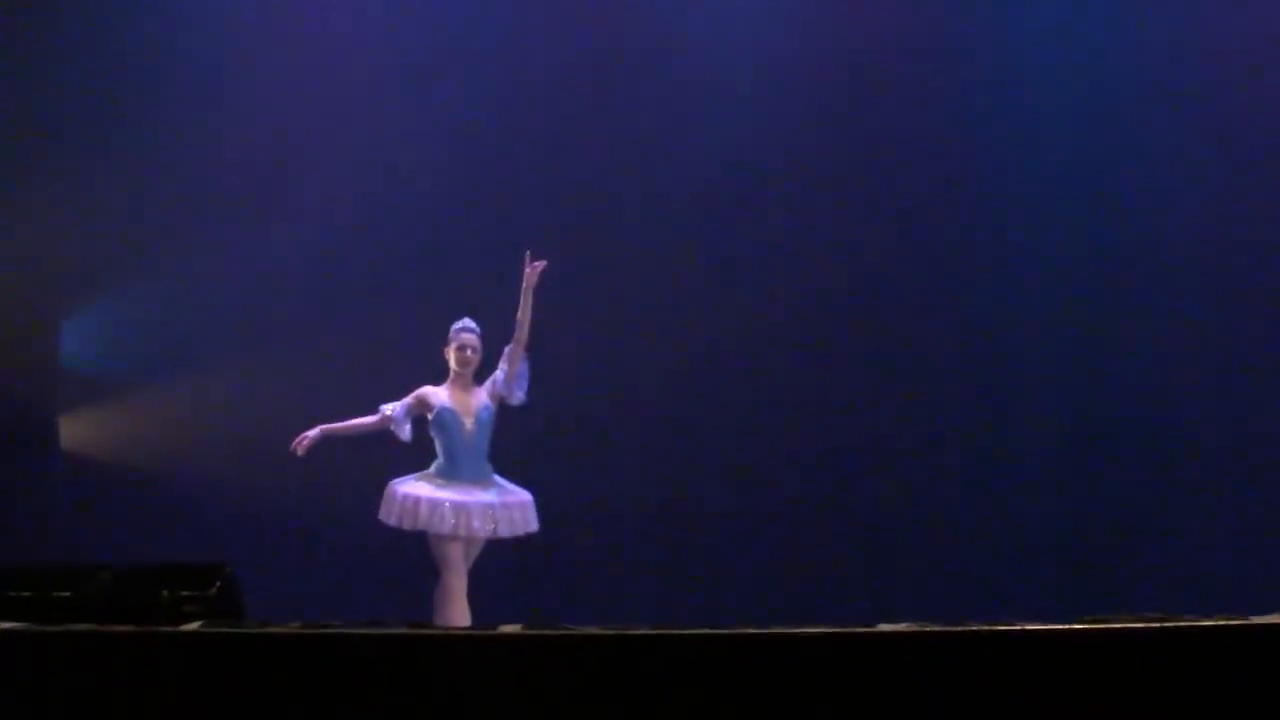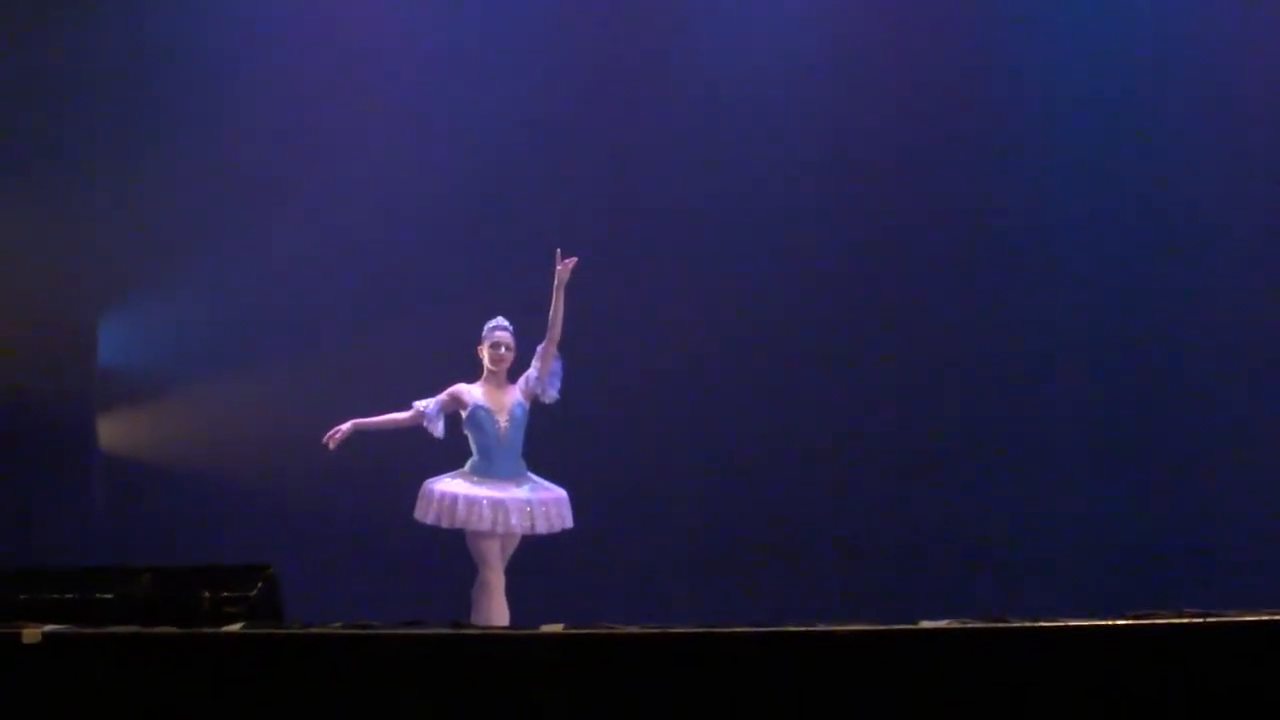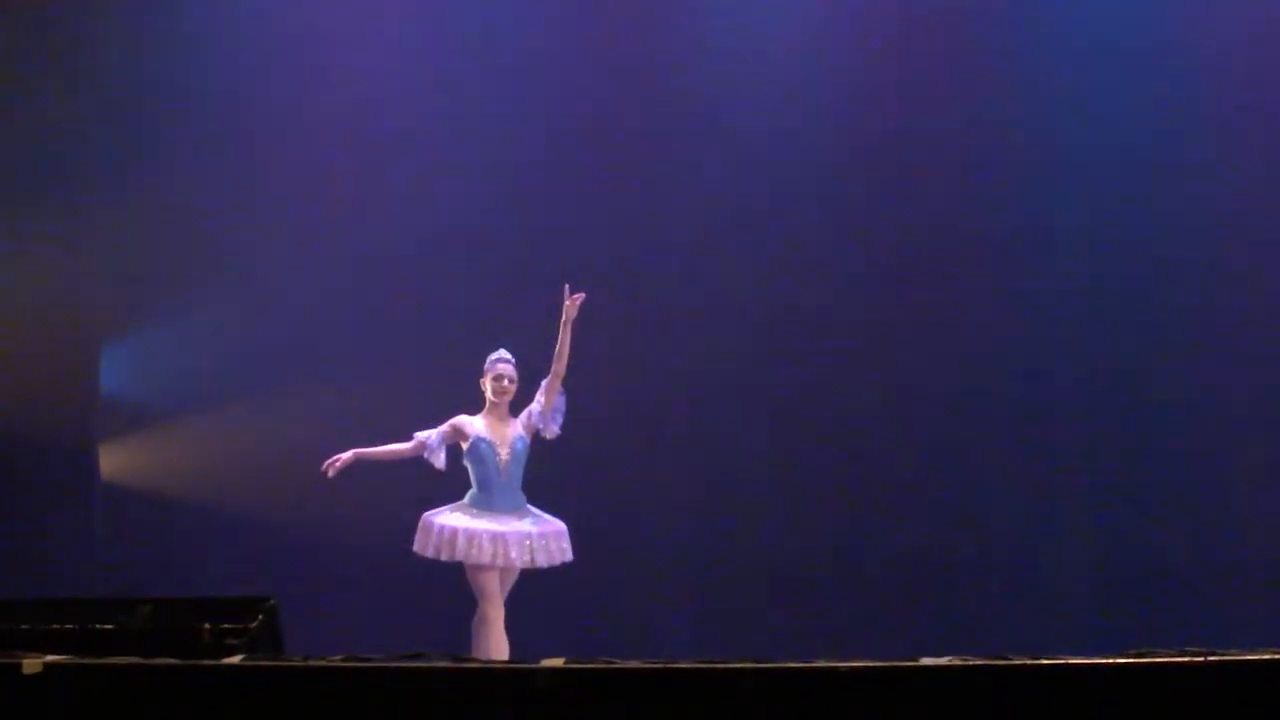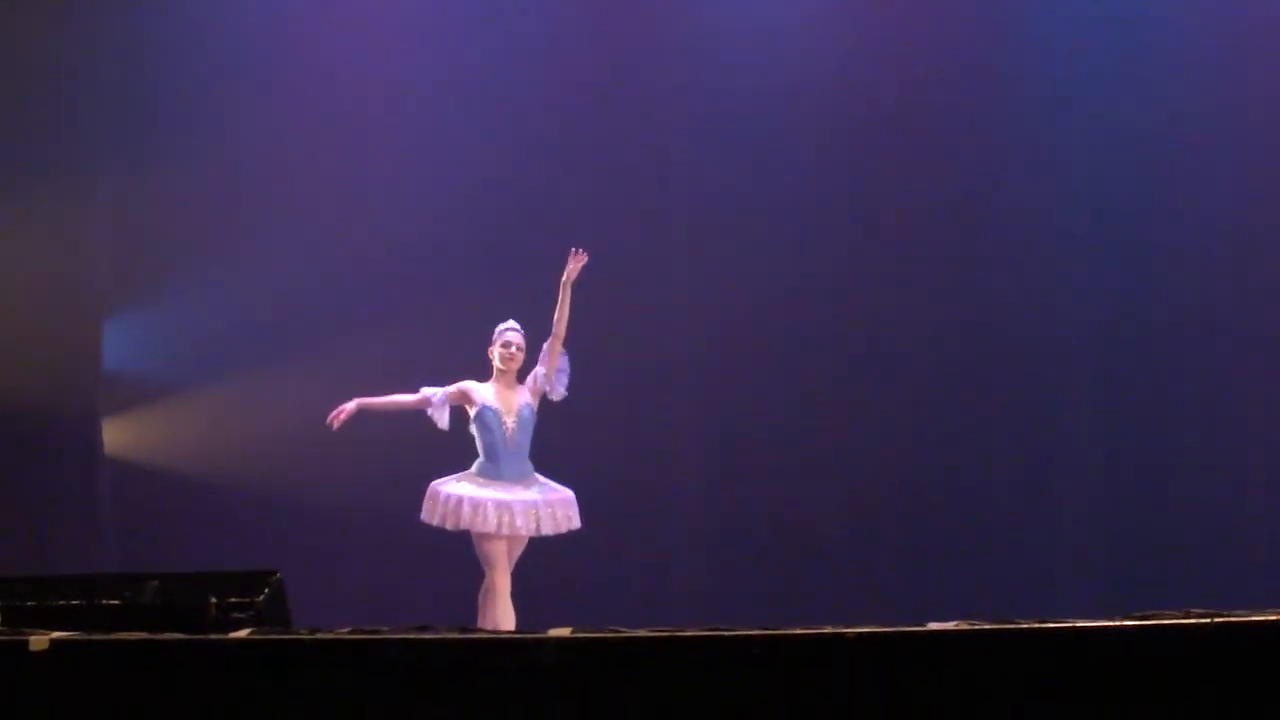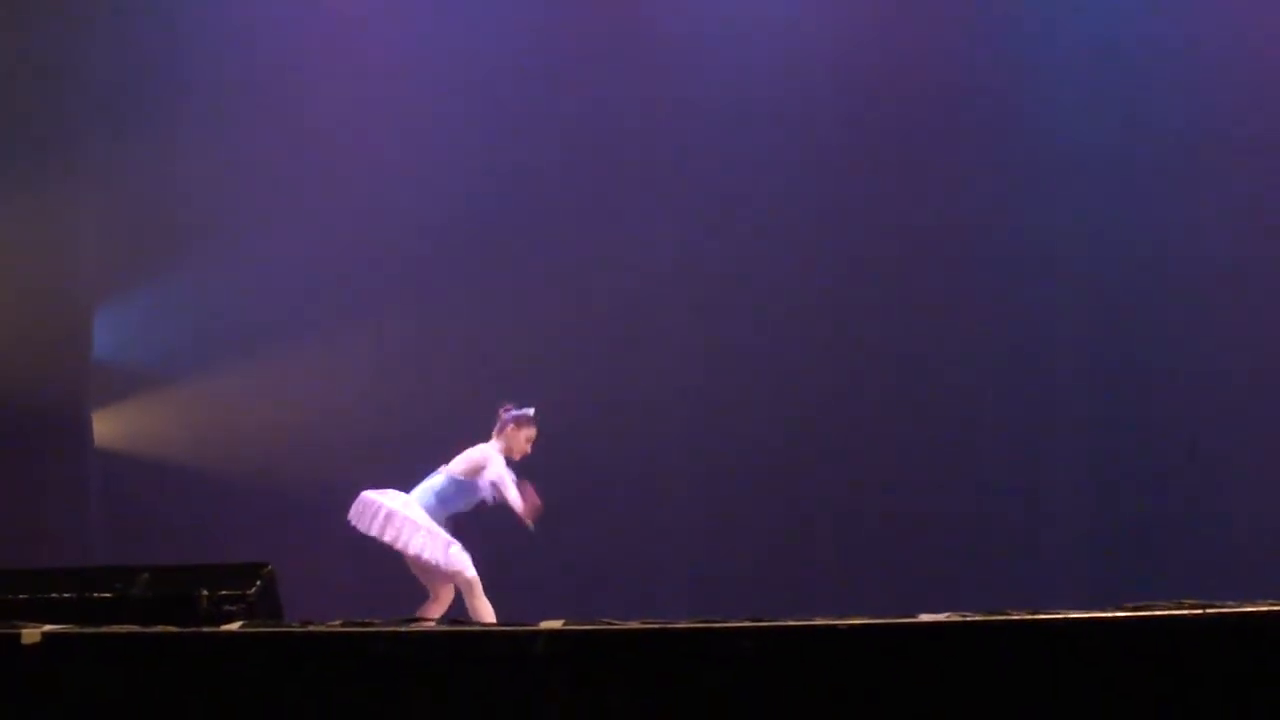
dt=1s
person 1, frame 1
left shoulder: (490, 393)
right shoulder: (429, 396)
left elbow: (519, 342)
right elbow: (377, 421)
left wrist: (528, 289)
right wrist: (323, 430)
left hip: (481, 494)
right hip: (443, 491)
left knee: (455, 577)
right knee: (454, 579)
person 1, frame 2
left shoulder: (524, 391)
right shoulder: (463, 394)
left elbow: (552, 340)
right elbow: (409, 417)
left wrist: (559, 287)
right wrist: (356, 425)
left hip: (517, 491)
right hip: (478, 489)
left knee: (490, 576)
right knee: (492, 576)
person 1, frame 3
left shoulder: (525, 424)
right shoulder: (464, 425)
left elbow: (556, 376)
right elbow: (410, 447)
left wrist: (566, 323)
right wrist: (356, 454)
left hip: (515, 524)
right hip: (478, 522)
left knee: (490, 609)
right knee: (492, 610)
left ankle: (481, 663)
person 1, frame 4
left shoulder: (533, 390)
right shoulder: (472, 391)
left elbow: (557, 339)
right elbow: (414, 399)
left wrist: (566, 285)
right wrist: (359, 402)
left hip: (524, 494)
right hip: (485, 492)
left knee: (497, 578)
right knee: (498, 581)
person 1, frame 5
left shoulder: (482, 454)
right shoulder: (493, 458)
right elbow: (503, 481)
right wrist: (521, 506)
left hip: (418, 522)
right hip: (415, 522)
left knee: (442, 595)
right knee: (472, 585)
